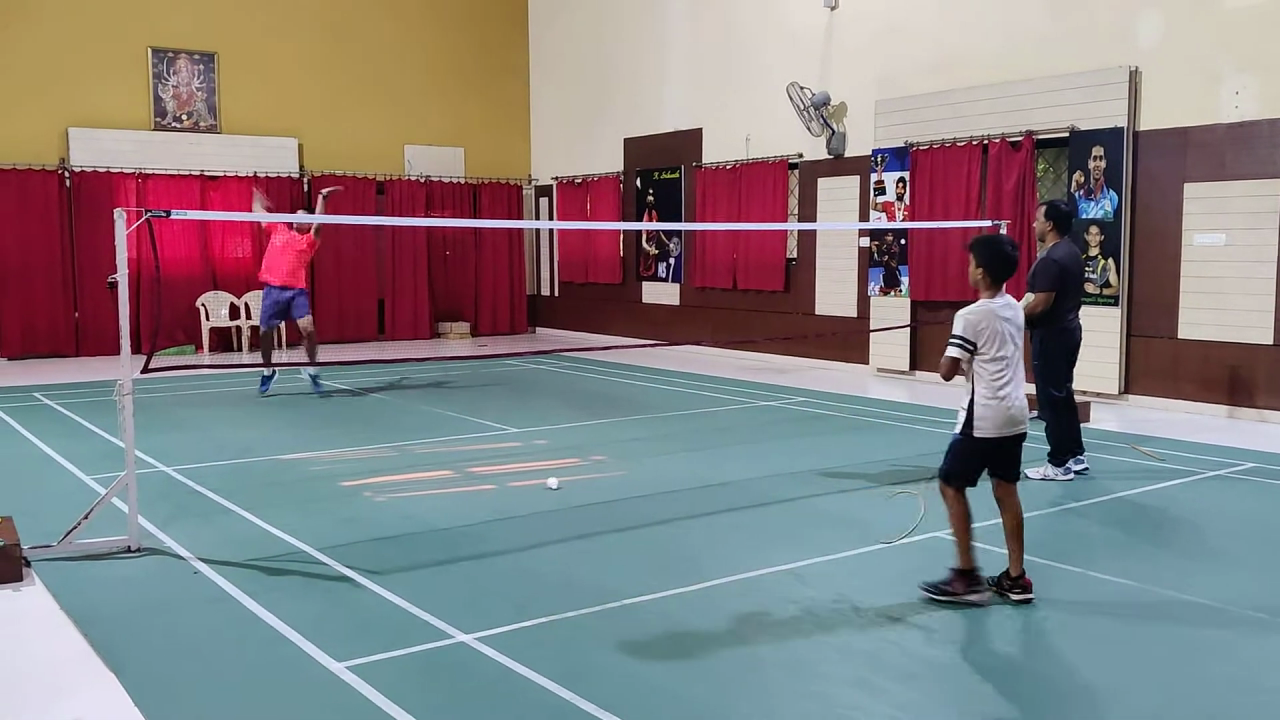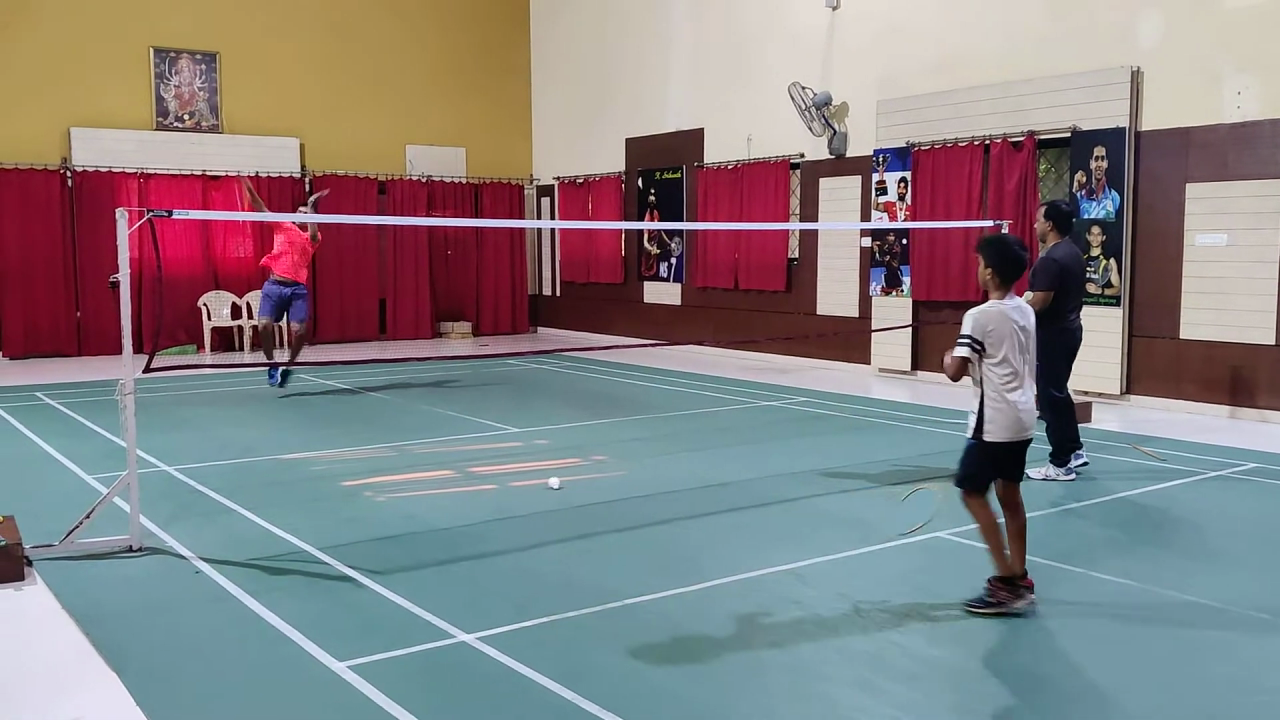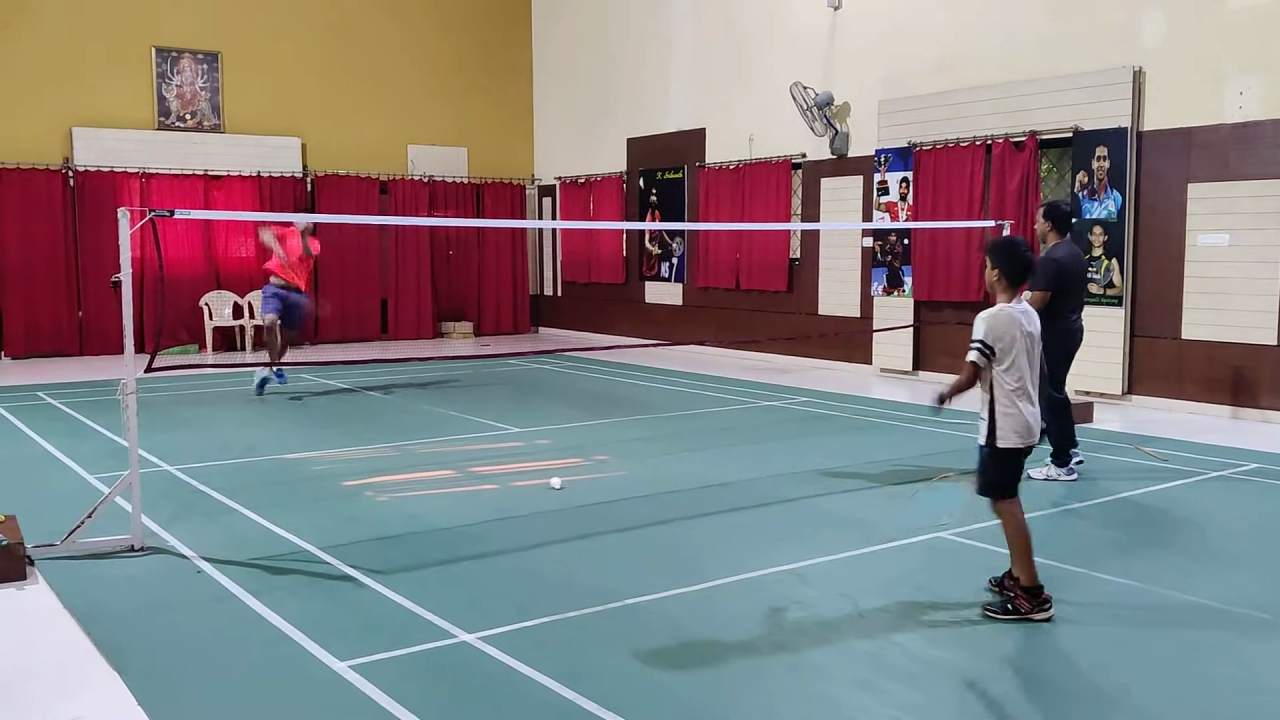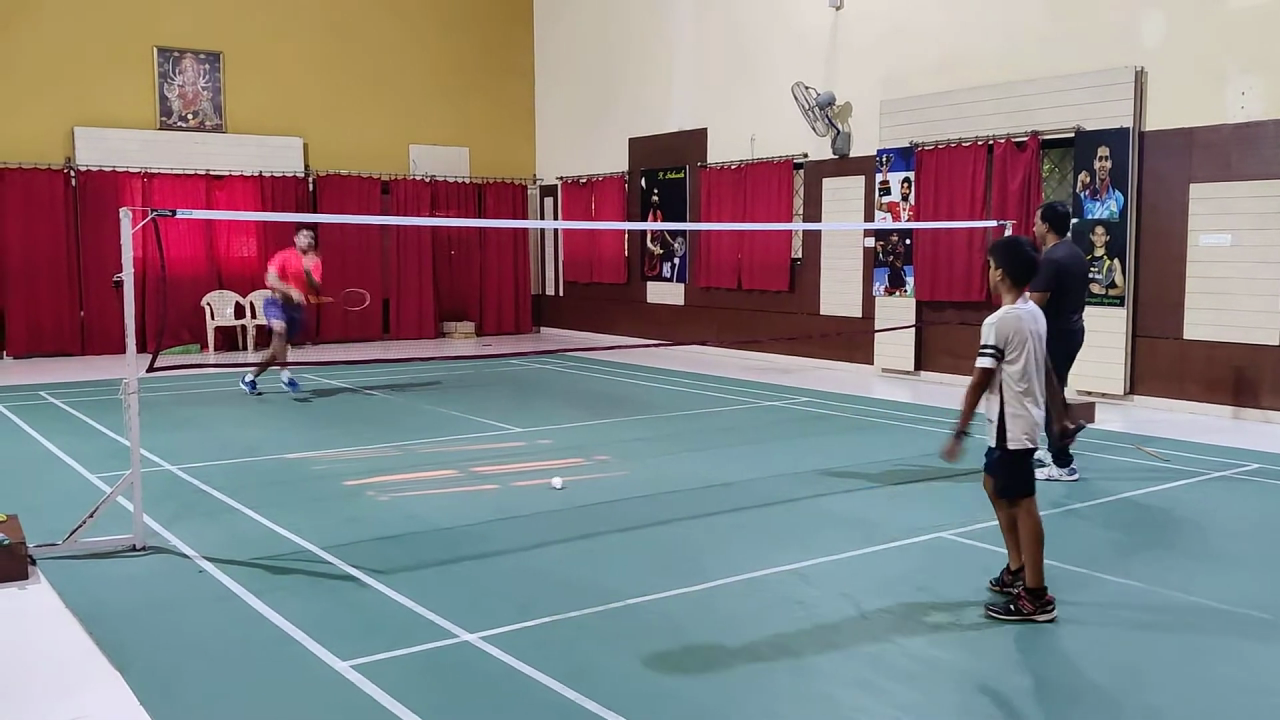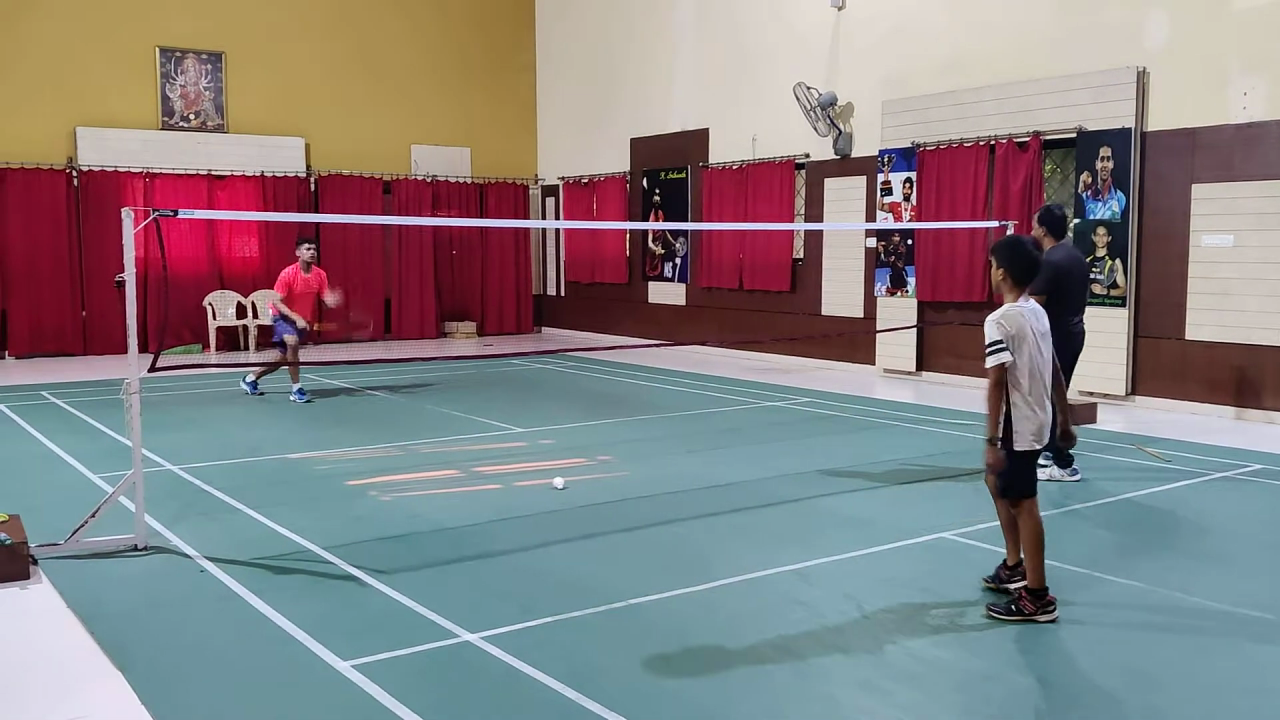
dt=0.1s
person 1, frame 1
left shoulder: (970, 316)
right shoulder: (1014, 309)
left elbow: (948, 371)
left wrist: (954, 362)
left hip: (983, 419)
right hip: (1015, 415)
left knee: (951, 486)
right knee: (1006, 491)
left ankle: (966, 576)
right ankle: (1016, 578)
person 1, frame 2
left shoulder: (978, 317)
right shoulder: (1025, 311)
left elbow: (957, 370)
left wrist: (947, 360)
left hip: (993, 421)
right hip: (1023, 417)
left knee: (973, 494)
right knee: (1009, 493)
left ankle: (1011, 584)
right ankle: (1016, 575)
person 1, frame 3
left shoulder: (989, 319)
right shoulder: (1030, 315)
left elbow: (970, 376)
left wrist: (947, 393)
left hip: (1003, 426)
right hip: (1027, 421)
left knee: (1005, 503)
right knee: (1007, 497)
left ankle: (1032, 595)
right ankle: (1018, 576)
person 1, frame 4
left shoulder: (997, 322)
right shoulder: (1036, 314)
left elbow: (980, 383)
right elbow: (1049, 374)
left wrist: (958, 432)
right wrist: (1061, 418)
left hip: (1012, 426)
right hip: (1031, 422)
left knee: (1020, 503)
right knee: (995, 486)
left ankle: (1036, 597)
right ankle: (1017, 570)
person 1, frame 5
left shoulder: (999, 321)
right shoulder: (1038, 313)
left elbow: (997, 384)
right elbow: (1056, 373)
left wrist: (991, 441)
right wrist: (1063, 421)
left hip: (1015, 427)
right hip: (1037, 420)
left knee: (1022, 503)
right knee: (999, 483)
left ankle: (1037, 597)
right ankle: (1014, 567)
person 2, frame 1
left shoulder: (1051, 259)
right shoulder: (1071, 253)
left elbow: (1041, 304)
right wrist: (1024, 311)
left hip: (1051, 336)
right hip: (1068, 331)
left knee: (1051, 400)
right knee: (1063, 395)
left ankle: (1059, 464)
right ankle: (1075, 455)
person 2, frame 2
left shoulder: (1051, 259)
right shoulder: (1073, 253)
left elbow: (1039, 303)
right wrist: (1027, 302)
left hip: (1051, 335)
right hip: (1068, 330)
left knee: (1051, 399)
right knee: (1060, 394)
left ankle: (1061, 465)
right ankle: (1075, 450)
person 2, frame 3
left shoulder: (1050, 259)
right shoulder: (1075, 253)
left elbow: (1037, 302)
right wrist: (1025, 304)
left hip: (1053, 335)
right hip: (1069, 330)
left knee: (1051, 399)
right knee: (1057, 393)
left ankle: (1062, 465)
right ankle: (1070, 448)
person 2, frame 4
left shoulder: (1049, 260)
right shoulder: (1077, 254)
left elbow: (1036, 303)
left hip: (1053, 336)
right hip: (1072, 331)
left ankle: (1063, 465)
right ankle: (1054, 449)
person 2, frame 5
left shoulder: (1047, 262)
right shoulder: (1077, 257)
left hip: (1054, 338)
right hip: (1072, 333)
left ankle: (1064, 466)
right ankle: (1048, 450)
person 3, frame 1
left shoulder: (310, 239)
right shoulder: (279, 230)
left elbow: (317, 226)
right elbow: (258, 209)
left wrist: (322, 197)
right wrist: (257, 194)
left hip: (297, 291)
right hip: (273, 291)
left knee: (308, 329)
right knee: (265, 332)
left ankle: (311, 370)
right ankle: (268, 371)
person 3, frame 2
left shoulder: (314, 237)
right shoulder: (282, 226)
left elbow: (312, 235)
right elbow: (261, 208)
left wrist: (312, 206)
right wrist: (249, 188)
left hip: (298, 288)
right hip: (275, 285)
left knee: (299, 333)
right knee: (264, 326)
left ankle: (287, 368)
right ankle: (273, 365)
person 3, frame 3
left shoulder: (314, 243)
right shoulder: (284, 233)
left elbow: (308, 256)
right elbow: (264, 235)
left wrist: (305, 235)
right wrist: (276, 246)
left hip: (297, 293)
right hip: (276, 288)
left knee: (288, 338)
right knee: (269, 322)
left ankle: (266, 371)
right ankle: (274, 369)
person 3, frame 4
left shoulder: (315, 262)
right shoulder: (283, 256)
left elbow: (316, 286)
right elbow: (270, 280)
left wrist: (309, 270)
right wrist: (292, 290)
left hip: (295, 308)
right hip: (277, 302)
left knee: (278, 348)
right knee: (280, 329)
left ankle: (250, 378)
right ankle: (286, 375)
person 3, frame 5
left shoulder: (321, 275)
right shoulder: (287, 274)
left elbow: (325, 298)
right elbow: (277, 303)
left wrist: (332, 301)
right wrist: (296, 318)
left hip: (303, 320)
right hip: (285, 316)
left knee: (287, 357)
right knee: (292, 342)
left ankle: (250, 379)
right ankle: (296, 388)
